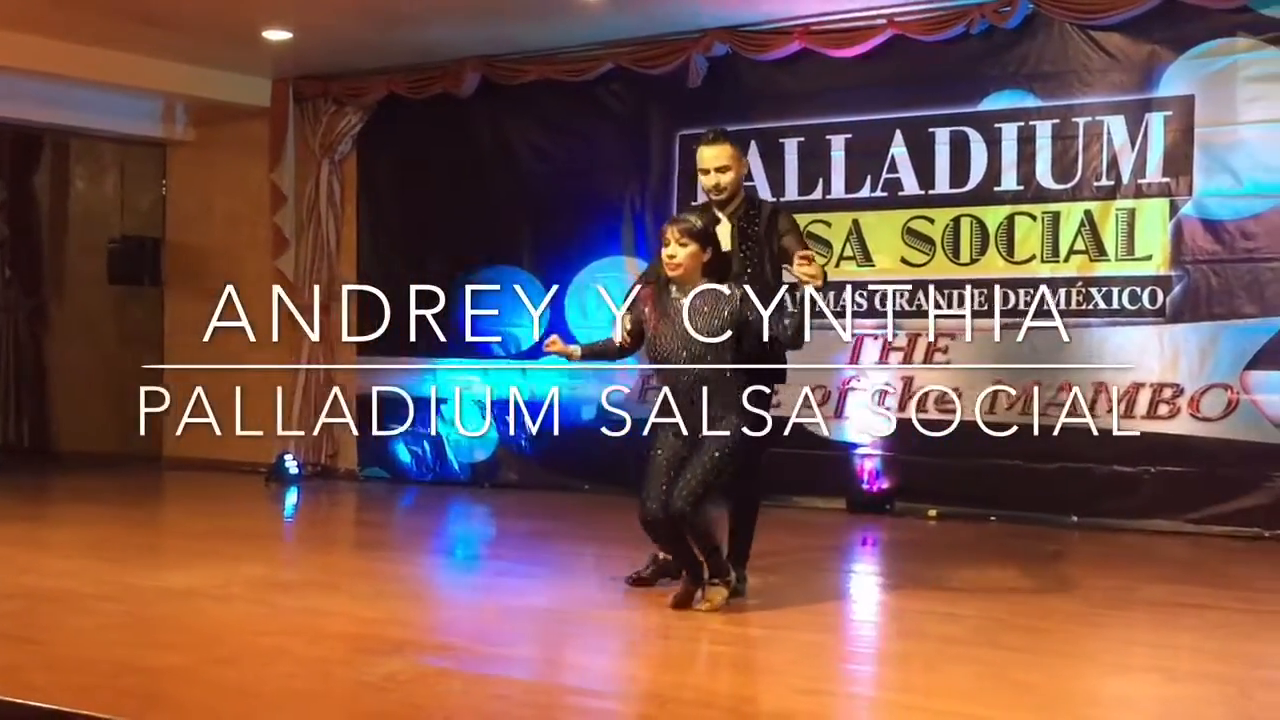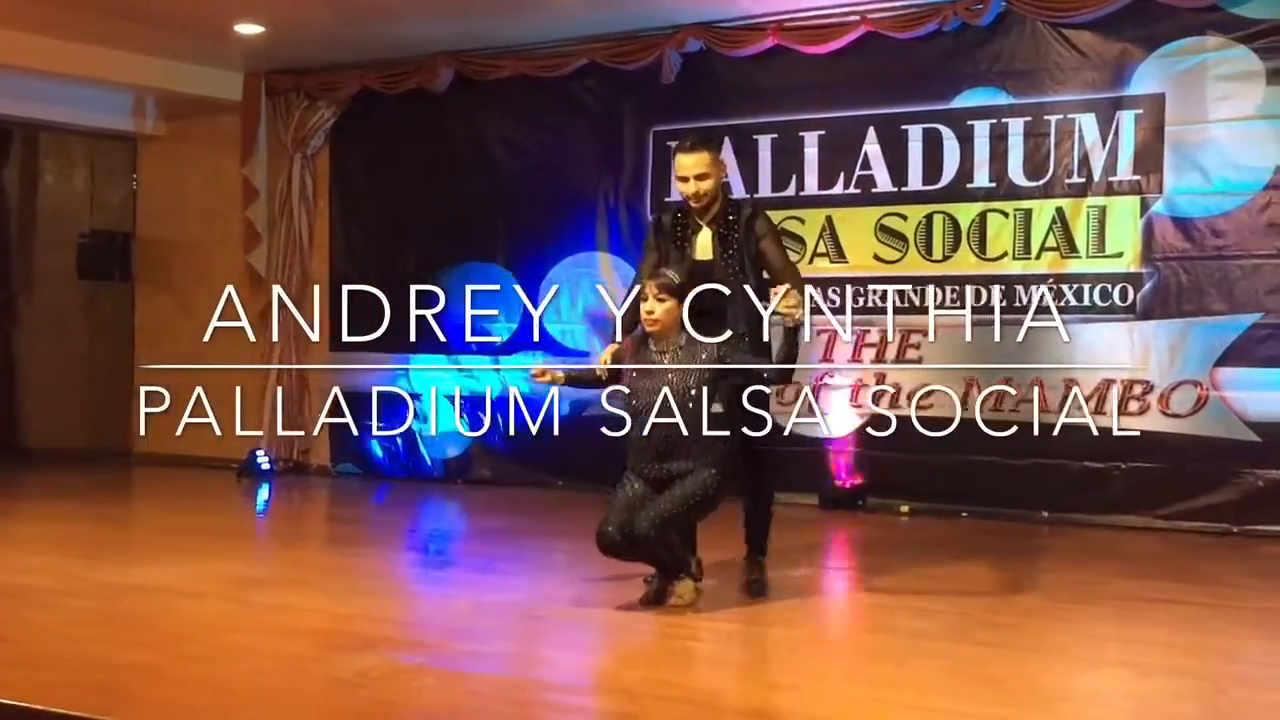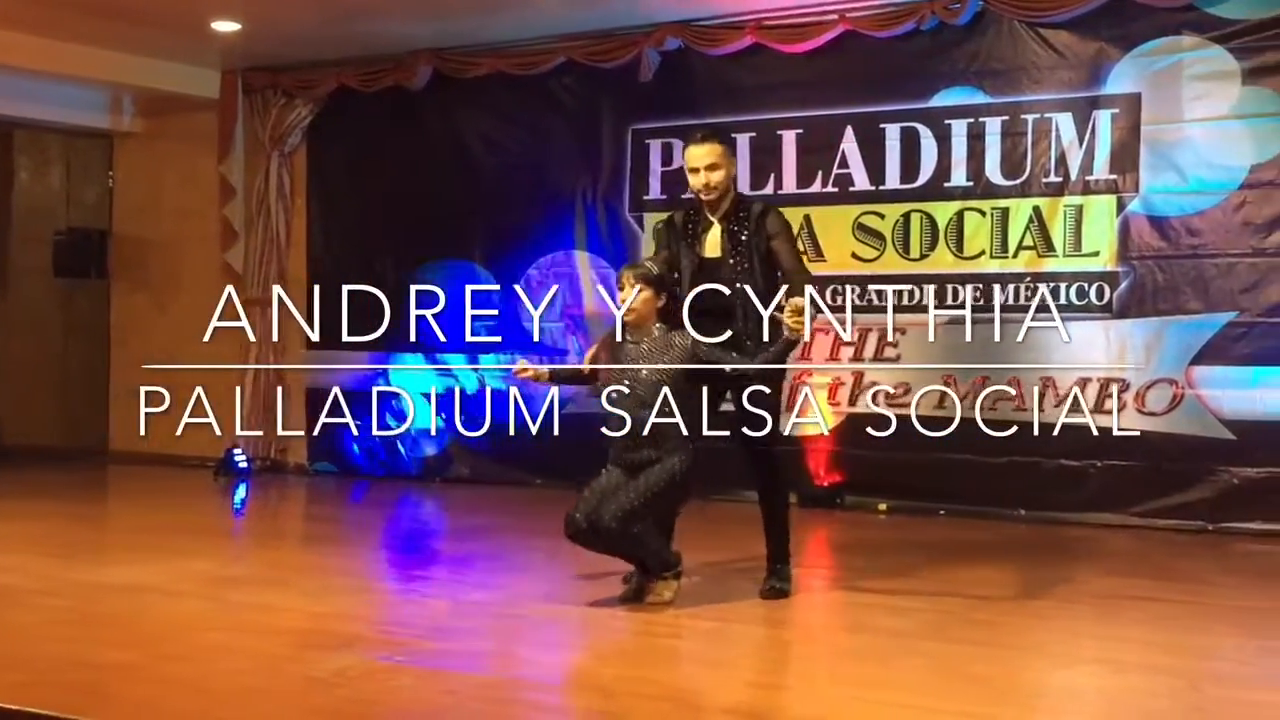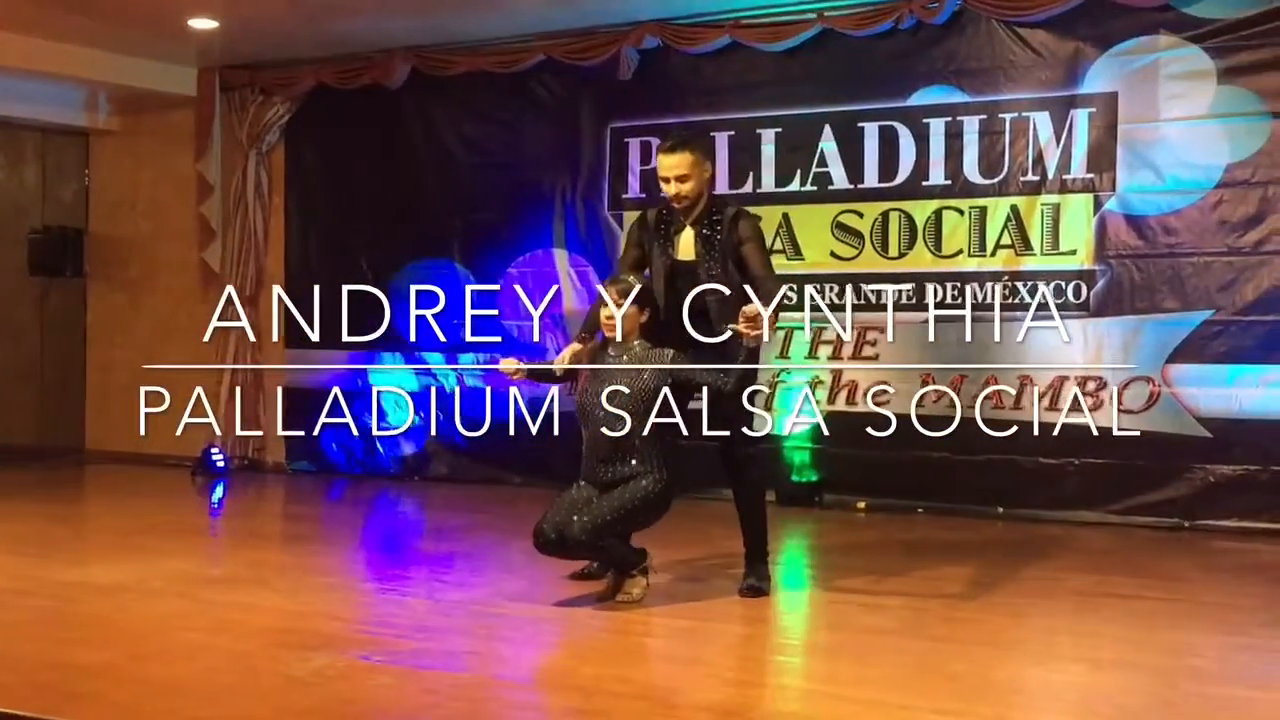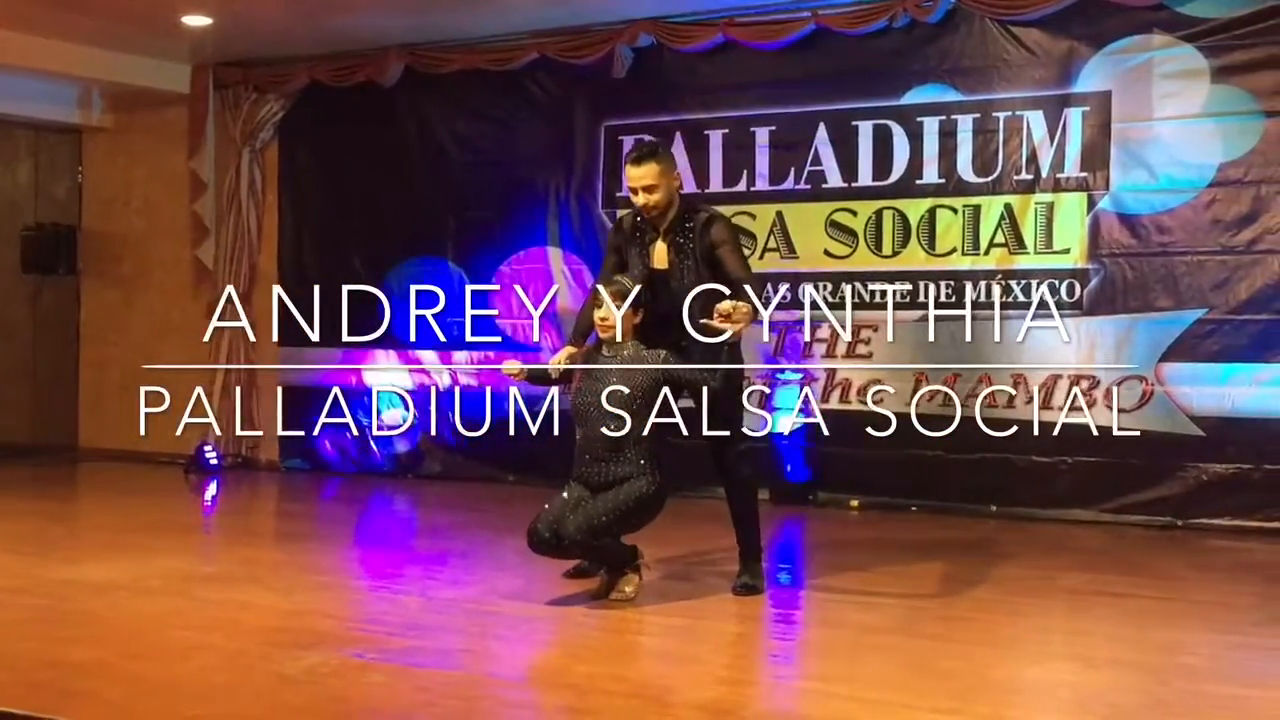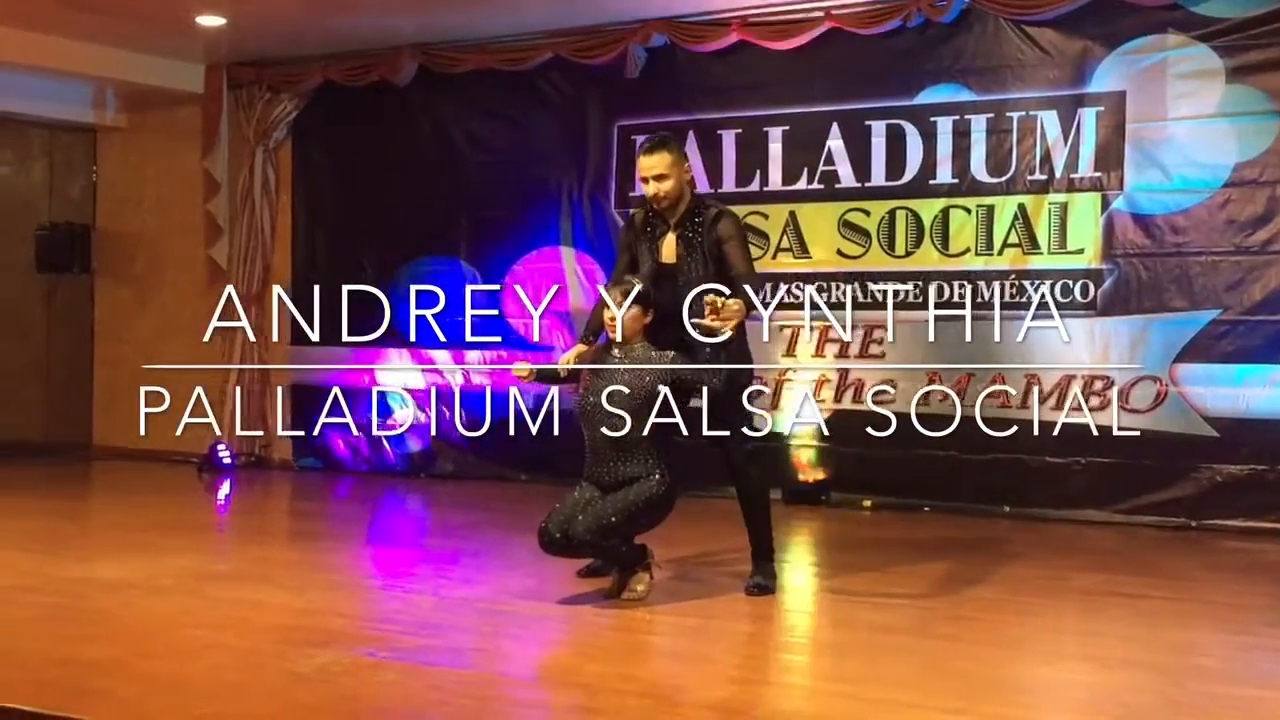
dt=0.4s
person 1, frame 1
left shoulder: (770, 219)
left elbow: (806, 272)
right elbow: (656, 275)
left wrist: (814, 277)
left hip: (752, 358)
left knee: (744, 458)
left ankle: (735, 564)
right ankle: (669, 554)
person 1, frame 2
left shoulder: (750, 222)
right shoulder: (666, 228)
left elbow: (785, 274)
left wrist: (792, 298)
right wrist: (619, 342)
left hip: (742, 353)
left knee: (748, 453)
left ankle: (756, 558)
person 1, frame 3
left shoulder: (763, 220)
right shoulder: (677, 227)
left elbow: (796, 278)
left wrist: (799, 305)
left hip: (752, 354)
left knee: (760, 456)
left ankle: (778, 564)
person 1, frame 4
left shoulder: (735, 224)
right shoulder: (650, 226)
left elbow: (766, 286)
left wrist: (762, 314)
right wrist: (582, 340)
left hip: (725, 354)
right hip: (669, 352)
left knee: (735, 454)
left ankle: (757, 563)
person 1, frame 5
left shoulder: (710, 227)
right shoulder: (626, 231)
left elbow: (745, 285)
left wrist: (743, 311)
right wrist: (574, 344)
left hip: (710, 354)
right hip: (652, 354)
left knee: (728, 454)
left ankle: (751, 561)
person 1, frame 6
left shoulder: (719, 223)
right shoulder: (638, 227)
left elbow: (745, 283)
left wrist: (736, 309)
right wrist: (586, 342)
left hip: (717, 356)
right hip: (662, 354)
left knee: (737, 454)
left ankle: (763, 562)
person 2, frame 1
left shoulder: (731, 299)
right shoulder: (648, 300)
left elbow: (788, 338)
right elbow: (623, 345)
right wrist: (574, 351)
left hip: (723, 419)
right hip: (673, 422)
left knee: (684, 503)
right knee: (654, 512)
left ankle: (719, 577)
right ankle: (691, 573)
person 2, frame 2
left shoulder: (708, 351)
right shoulder: (631, 353)
left elbow: (774, 374)
right elbow: (603, 376)
left wrist: (790, 325)
right wrist: (559, 377)
left hip: (698, 471)
right hip: (644, 472)
left knee: (647, 527)
right knee: (611, 537)
left ankle: (685, 571)
right ankle: (667, 570)
person 2, frame 3
left shoulder: (684, 345)
right shoulder: (611, 347)
left elbow: (752, 369)
right elbow: (587, 374)
left wrist: (789, 337)
right wrist: (543, 374)
left hip: (671, 461)
right hip: (622, 464)
left knee: (613, 519)
right knee: (578, 525)
left ankle: (667, 567)
right ankle: (647, 565)
person 2, frame 4
left shoulder: (663, 361)
right shoulder: (591, 357)
left elbow: (728, 385)
right elbow: (557, 373)
left wrist: (748, 343)
right wrist: (523, 371)
left hip: (645, 480)
right hip: (594, 479)
left knee: (581, 531)
right knee: (547, 537)
left ankle: (634, 565)
right ankle: (619, 564)
person 2, frame 5
left shoulder: (654, 362)
right shoulder: (584, 360)
left elbow: (717, 383)
right elbow: (552, 375)
right wrist: (523, 373)
left hip: (636, 481)
right hip: (586, 480)
left knee: (576, 531)
right knee: (542, 536)
left ankle: (627, 563)
right ankle: (612, 562)
person 2, frame 6
left shoulder: (663, 363)
right shoulder: (594, 359)
right elbow: (561, 373)
right wrist: (533, 373)
left hip: (647, 482)
right hip: (597, 480)
left knee: (585, 531)
right knee: (552, 537)
left ankle: (637, 562)
right ankle: (623, 556)
